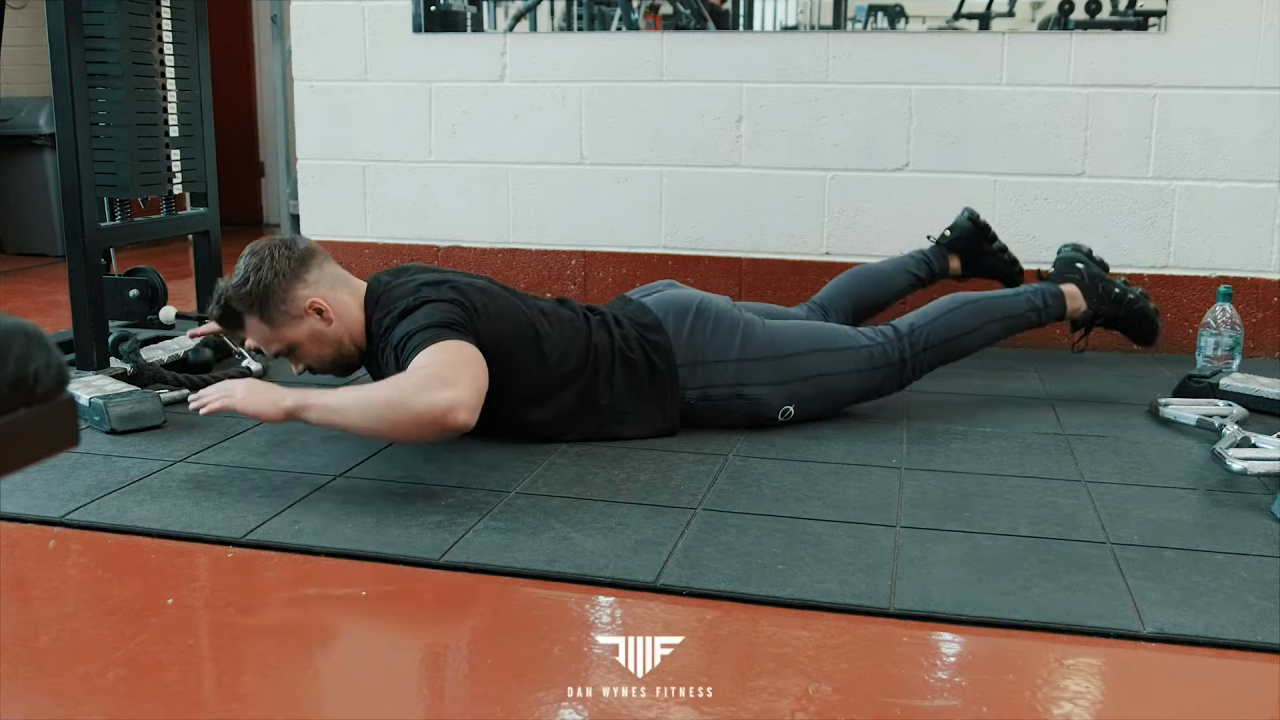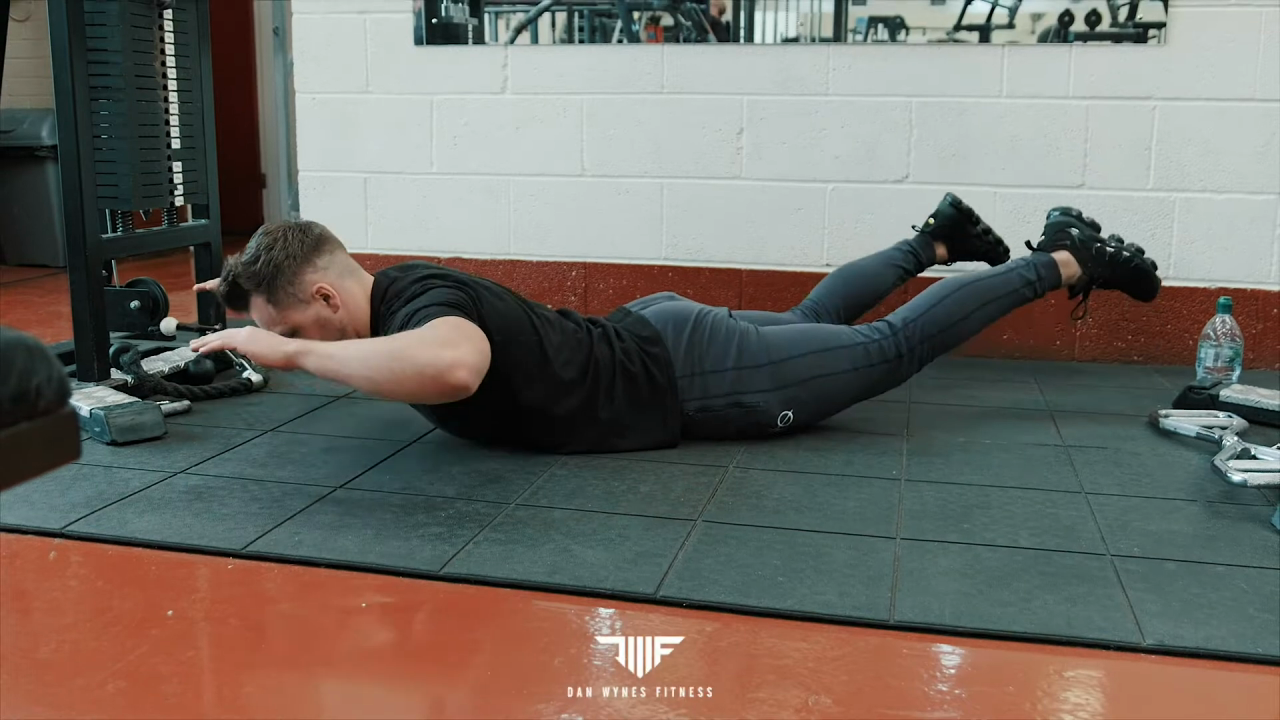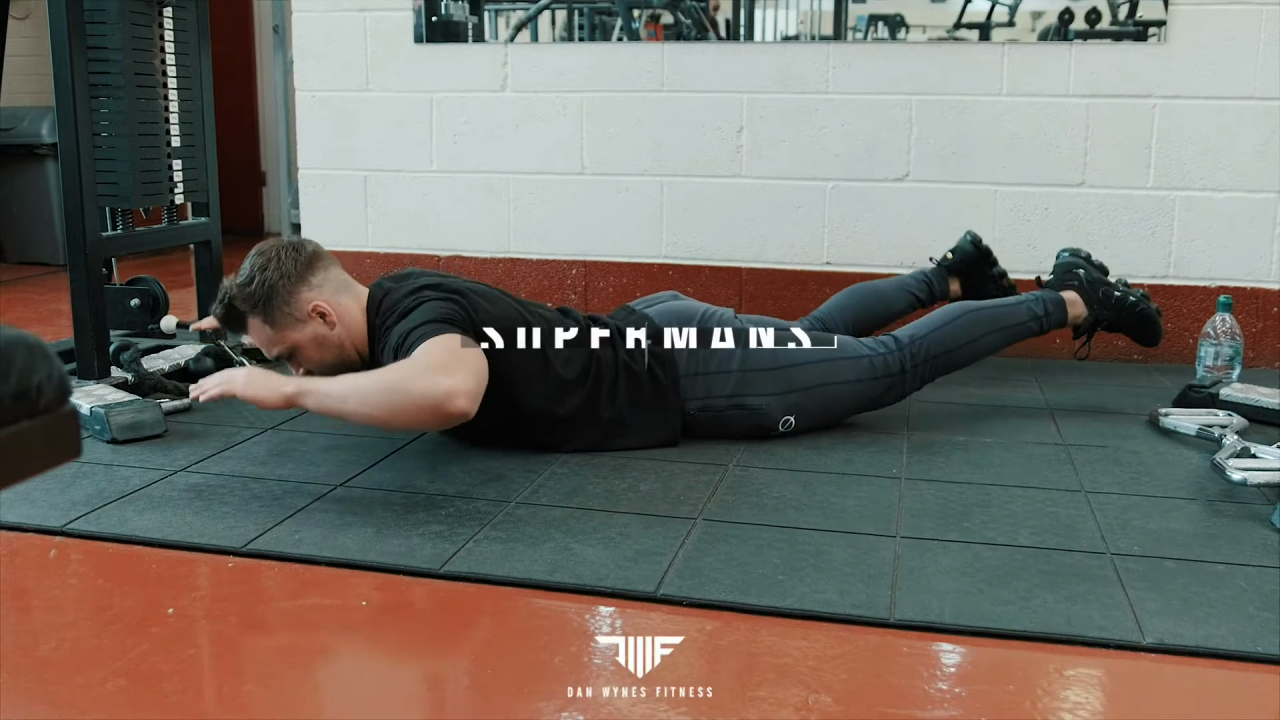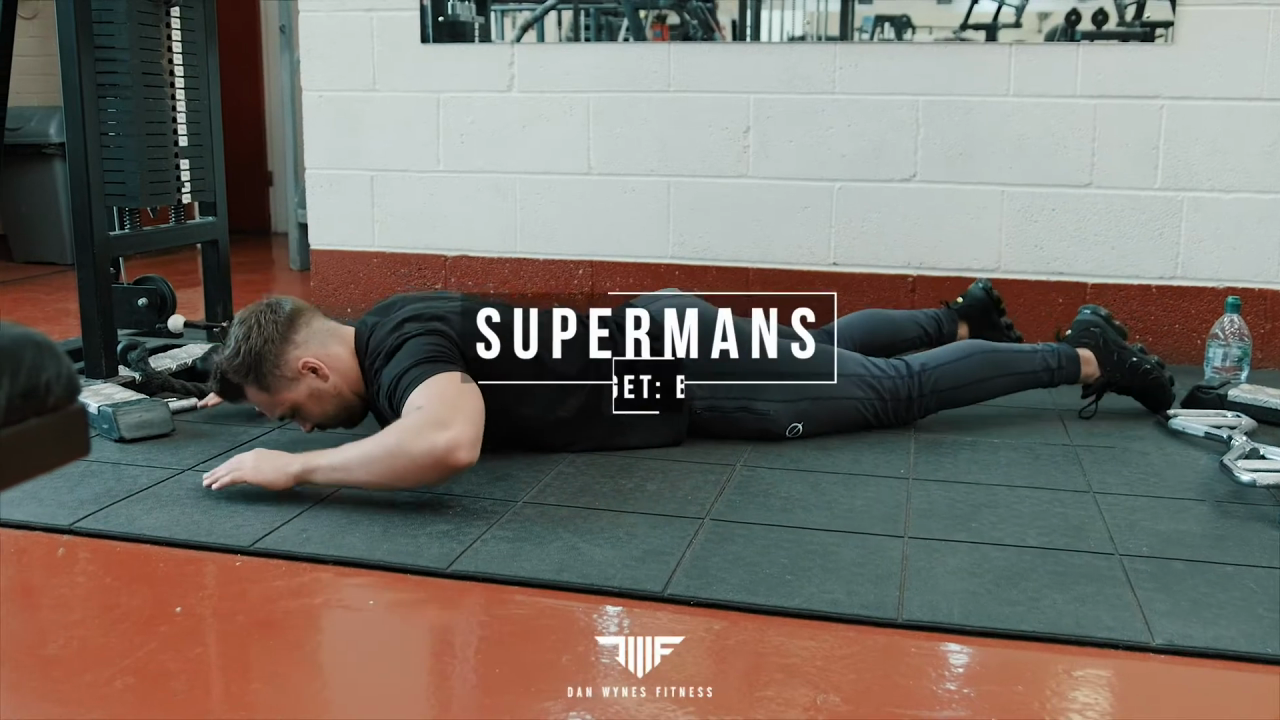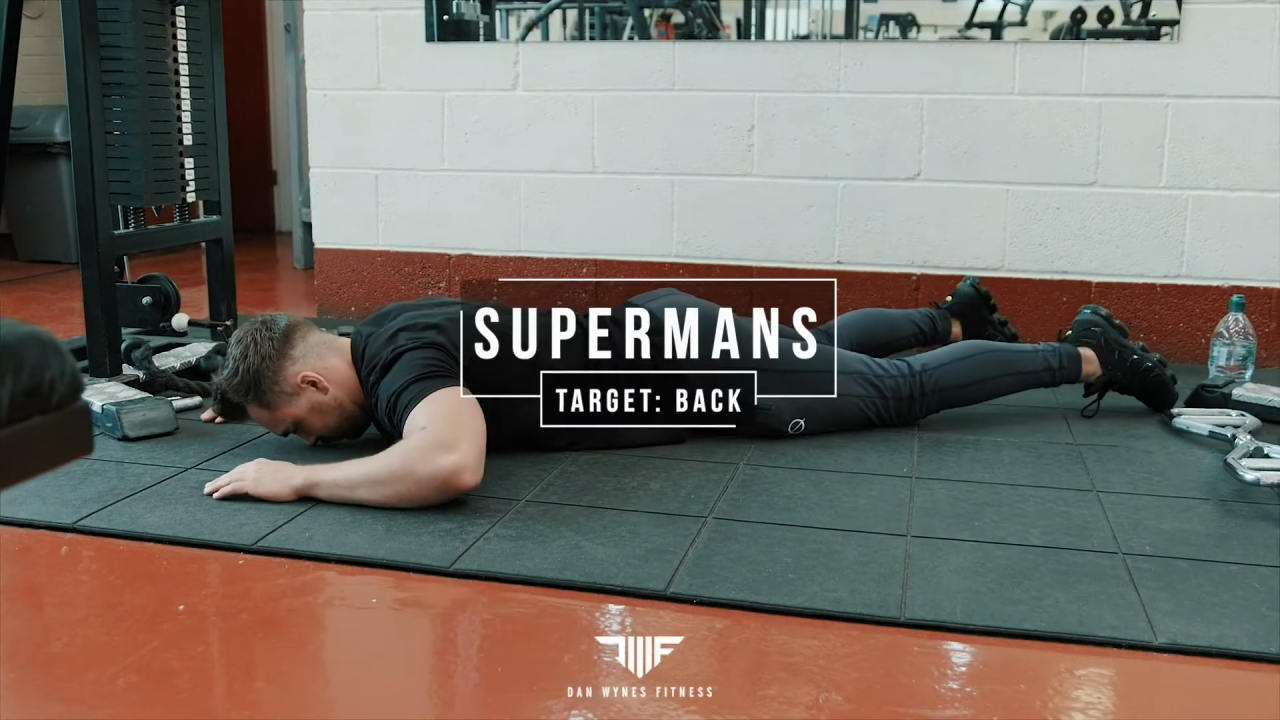
dt=0.3s
person 1, frame 1
left shoulder: (412, 318)
right shoulder: (386, 293)
left elbow: (448, 405)
left wrist: (282, 400)
right wrist: (257, 321)
left hip: (686, 367)
right hip: (653, 325)
left knee: (887, 356)
right knee: (816, 322)
left ankle: (1070, 295)
right ankle: (951, 253)
person 1, frame 2
left shoulder: (419, 301)
right shoulder: (392, 291)
left elbow: (455, 369)
left wrist: (289, 352)
right wrist: (259, 297)
left hip: (684, 380)
right hip: (648, 339)
left knee: (886, 352)
right knee: (811, 325)
left ankle: (1064, 261)
right ankle: (936, 236)
person 1, frame 3
left shoulder: (415, 314)
right shoulder: (388, 300)
left elbow: (448, 395)
left wrist: (285, 392)
right wrist: (249, 322)
left hip: (681, 377)
right hip: (648, 336)
left knee: (888, 365)
right knee: (815, 338)
left ankle: (1072, 300)
right ankle: (951, 275)
person 1, frame 4
left shoulder: (406, 350)
right shoulder: (381, 330)
left elbow: (447, 444)
left wrist: (295, 469)
right wrist: (253, 385)
left hip: (685, 371)
right hip: (656, 335)
left knee: (896, 393)
right knee: (818, 349)
left ankle: (1085, 358)
right ankle: (960, 320)
person 1, frame 5
left shoulder: (403, 365)
right shoulder: (376, 337)
left elbow: (450, 465)
left wrist: (296, 481)
right wrist: (252, 389)
left hip: (688, 368)
right hip: (652, 331)
left knee: (897, 391)
right knee: (817, 349)
left ankle: (1088, 356)
right ankle: (953, 318)
